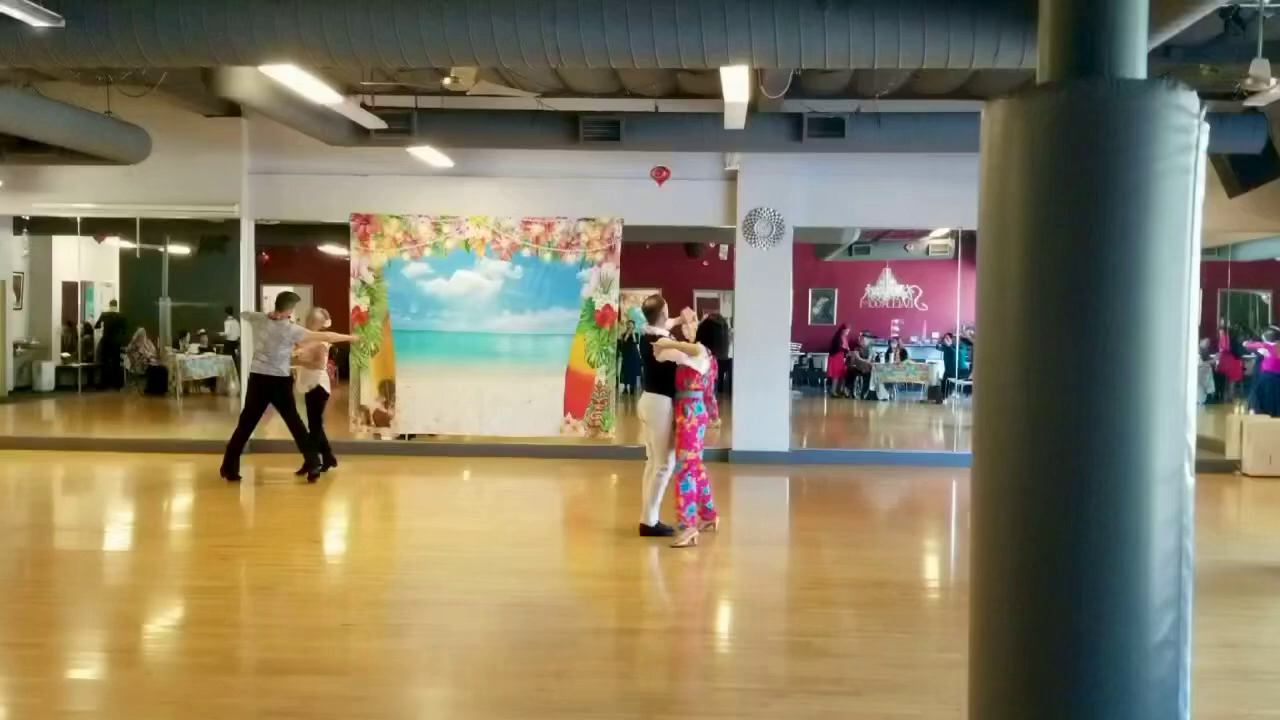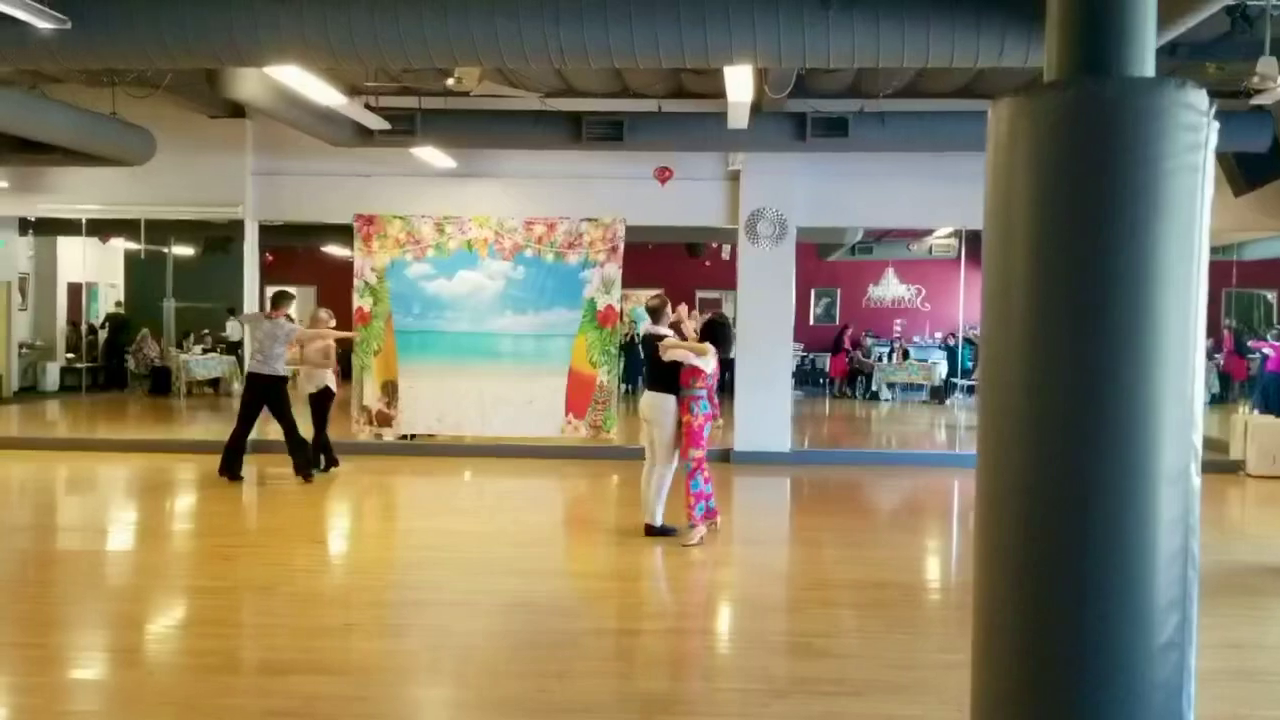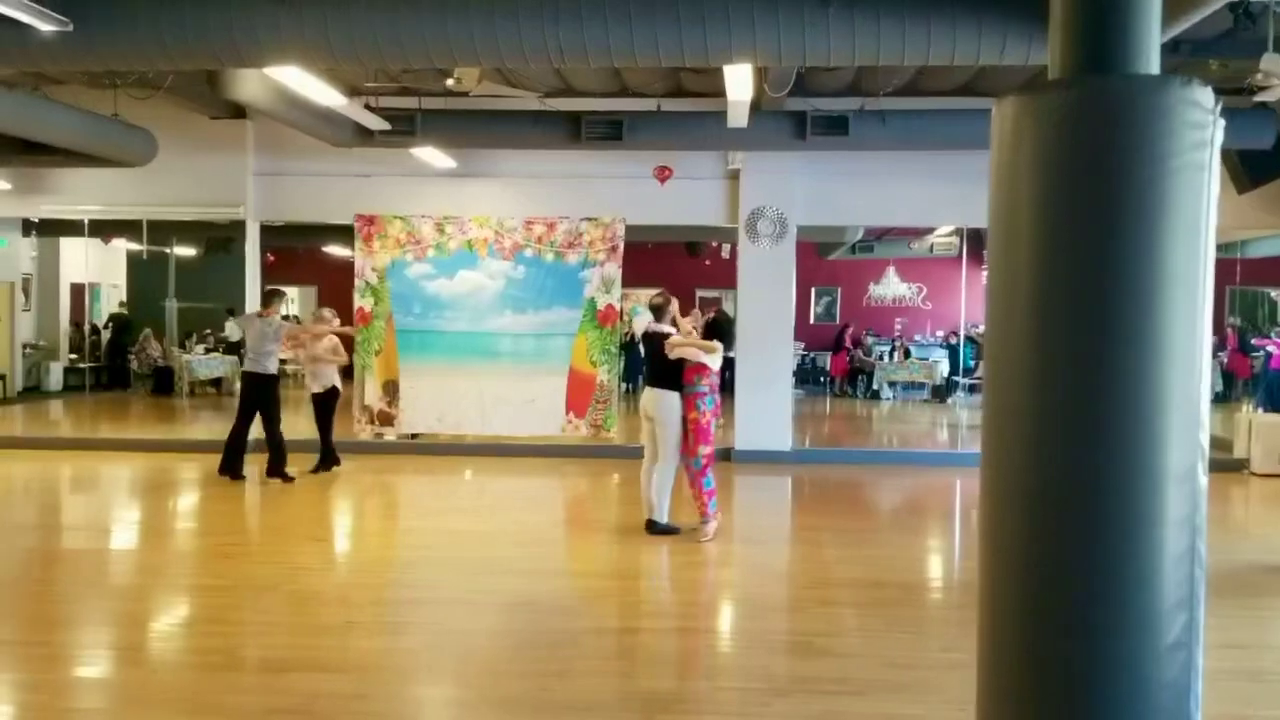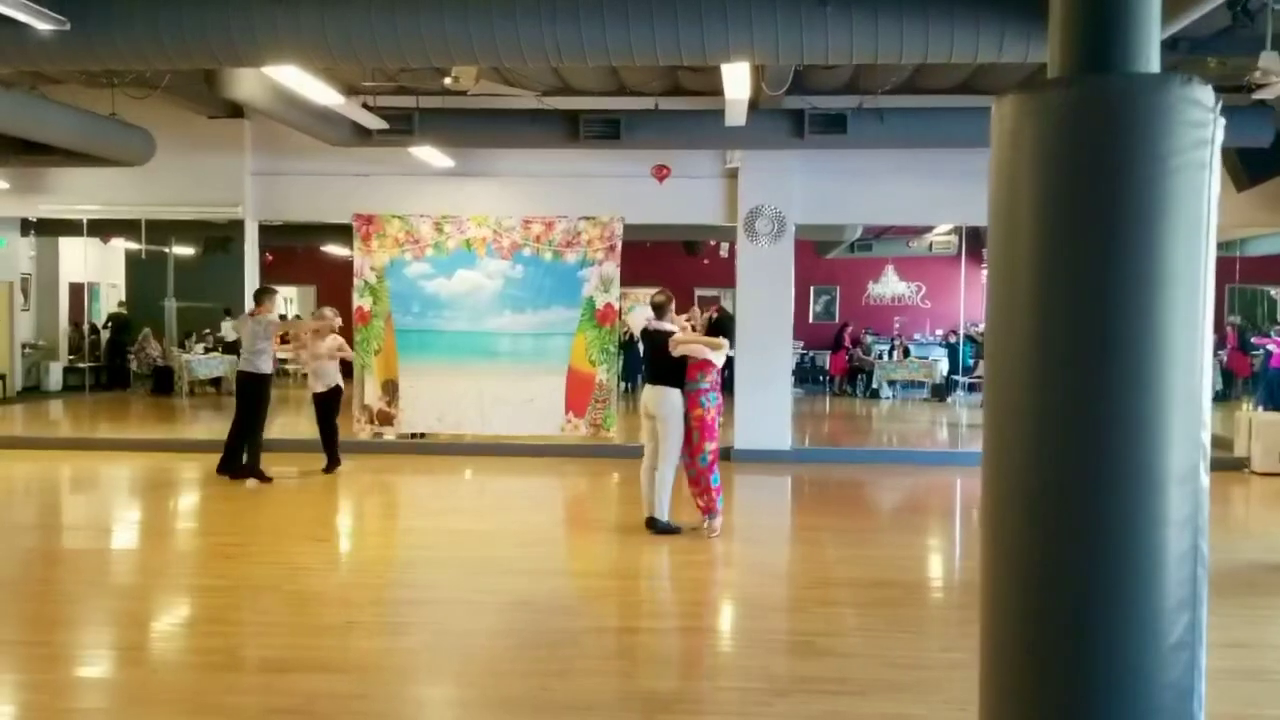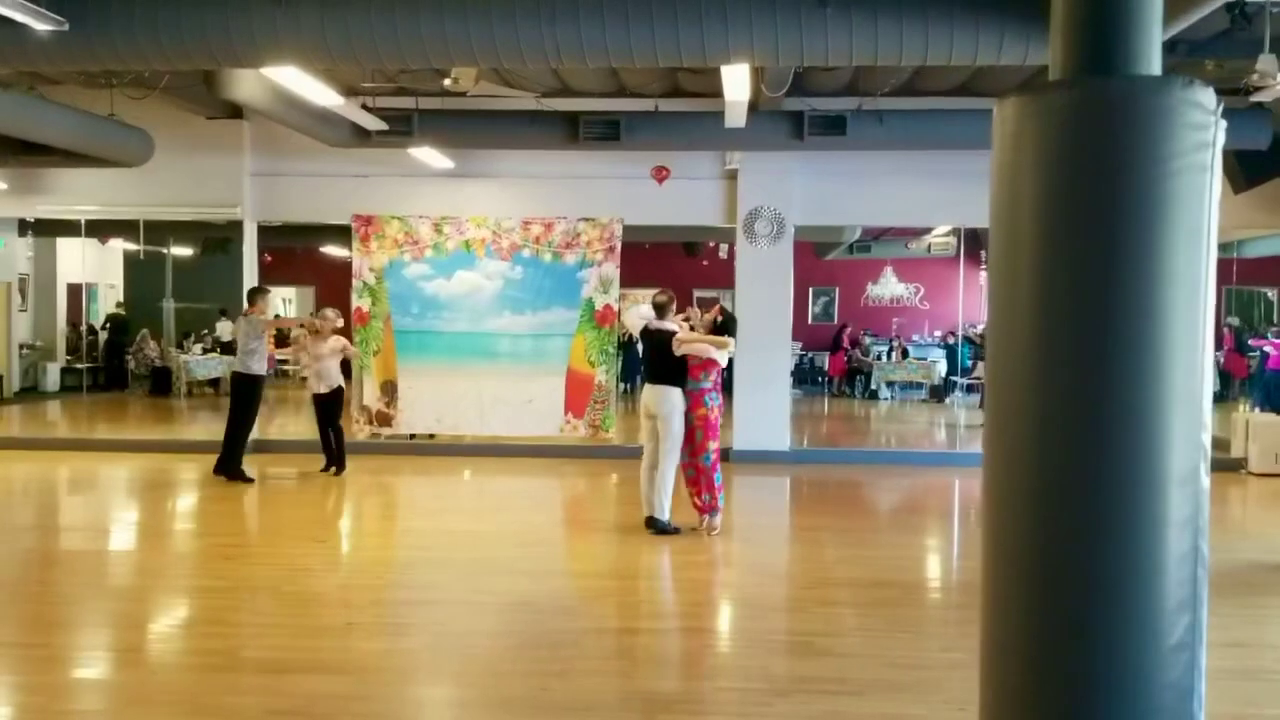
dt=0.1s
person 1, frame 1
left shoulder: (647, 336)
right shoulder: (663, 342)
left elbow: (660, 326)
left wrist: (680, 320)
left hip: (647, 400)
right hip: (661, 404)
left knee: (654, 461)
right knee: (663, 464)
left ankle: (650, 517)
right ankle: (648, 522)
person 1, frame 2
left shoulder: (647, 335)
right shoulder: (668, 341)
left elbow: (657, 325)
left wrist: (676, 318)
left hip: (648, 399)
right hip: (665, 402)
left knee: (652, 461)
right knee: (666, 462)
left ankle: (651, 518)
right ankle: (653, 522)
person 1, frame 3
left shoulder: (646, 333)
right shoulder: (672, 339)
left elbow: (641, 320)
left wrist: (673, 318)
left hip: (648, 396)
right hip: (668, 399)
left knee: (650, 458)
right knee: (667, 461)
left ankle: (651, 516)
right ankle: (659, 519)
person 1, frame 4
left shoulder: (645, 330)
right shoulder: (675, 337)
left elbow: (634, 316)
left hip: (649, 394)
right hip: (669, 397)
left knee: (650, 456)
right knee: (668, 458)
left ankle: (651, 514)
right ankle: (660, 518)
person 1, frame 5
left shoulder: (645, 330)
right shoulder: (677, 336)
left elbow: (628, 315)
left wrist: (648, 308)
left hip: (649, 393)
right hip: (671, 396)
left knee: (650, 456)
right knee: (668, 458)
left ankle: (650, 513)
right ankle: (660, 517)
person 2, frame 1
left shoulder: (702, 356)
right shoulder: (707, 357)
left elbow: (696, 349)
left wrist: (669, 344)
left hip: (691, 414)
right hip: (691, 412)
left knee: (685, 468)
right knee: (694, 466)
left ankle: (687, 528)
right ankle: (709, 515)
person 2, frame 2
left shoulder: (708, 355)
right shoulder: (707, 354)
left elbow: (704, 348)
right elbow: (697, 342)
left wrist: (675, 344)
left hip: (695, 412)
right hip: (694, 411)
left knee: (693, 466)
right knee: (697, 464)
left ankle: (697, 525)
right ankle: (710, 514)
person 2, frame 3
left shoulder: (711, 353)
right shoulder: (699, 347)
left elbow: (717, 347)
left wrist: (682, 342)
left hip: (701, 409)
right hip: (691, 408)
left knee: (700, 463)
right knee: (692, 463)
left ankle: (710, 518)
right ankle: (710, 513)
person 2, frame 4
left shoulder: (715, 350)
right shoulder: (699, 342)
left elbow: (723, 344)
left wrist: (686, 339)
left hip: (704, 406)
right hip: (691, 405)
left knee: (706, 460)
right knee: (690, 461)
left ankle: (715, 513)
right ankle: (707, 510)
person 2, frame 5
left shoulder: (716, 349)
right shoulder: (695, 341)
left elbow: (729, 343)
left wrist: (692, 338)
left hip: (705, 406)
right hip: (687, 406)
left knee: (707, 460)
right knee: (689, 461)
left ankle: (715, 512)
right ankle: (703, 511)
person 3, frame 1
left shoulder: (258, 319)
right shoulder: (290, 329)
left elbow: (244, 314)
right elbow: (323, 337)
right wrist: (349, 337)
left hip: (257, 378)
right hip: (279, 380)
left knee: (246, 423)
right knee: (295, 423)
left ankle: (230, 467)
right ankle: (312, 465)
person 3, frame 2
left shoulder: (255, 319)
right shoulder: (285, 327)
left elbow: (241, 317)
right elbow: (318, 334)
right wrist: (348, 334)
left hip: (254, 377)
right hip: (274, 379)
left knee: (244, 423)
right knee: (288, 423)
left ankle: (229, 467)
right ankle: (303, 466)
person 3, frame 3
left shoulder: (249, 319)
right shoulder: (276, 324)
left elbow: (239, 321)
right elbow: (306, 330)
right wrist: (339, 329)
left hip: (249, 375)
right hip: (266, 377)
left knee: (243, 421)
right knee: (271, 423)
left ankle: (229, 466)
right ankle: (277, 466)
person 3, frame 4
left shoulder: (244, 320)
right shoulder: (266, 322)
right elbow: (292, 326)
left hip: (244, 374)
right hip: (259, 376)
left knee: (241, 421)
right knee: (255, 423)
left ankle: (229, 466)
right ankle: (251, 466)
person 3, frame 5
left shoulder: (243, 320)
right shoulder: (256, 321)
right elbow: (276, 323)
right wrist: (301, 320)
left hip: (242, 375)
right hip: (251, 377)
left knee: (237, 422)
right knee: (245, 423)
left ankle: (226, 465)
right ankle: (232, 467)
person 4, frame 1
left shoulder: (321, 343)
right shoulder: (307, 341)
left elbow: (319, 365)
left wrist: (298, 361)
left hip: (319, 387)
right hip: (310, 388)
left knee: (314, 426)
right knee: (316, 426)
right ankle: (328, 458)
person 4, frame 2
left shoulder: (327, 342)
right shoulder: (308, 340)
left elbow: (330, 364)
left wrist: (310, 360)
left hip: (325, 387)
right hip: (313, 388)
left knee: (320, 426)
right knee: (319, 426)
left ankle: (314, 461)
right ankle: (330, 459)
person 4, frame 3
left shoulder: (333, 341)
right shoulder: (310, 339)
left elbow: (344, 360)
left wrist: (326, 358)
left hip: (331, 387)
right hip: (316, 388)
left knee: (326, 424)
right knee: (321, 424)
left ankle: (324, 460)
right ankle: (332, 458)
person 4, frame 4
left shoulder: (336, 340)
right shoulder: (310, 339)
left elbow: (351, 355)
left wrist: (338, 354)
left hip: (333, 386)
right hip: (317, 388)
left knee: (331, 422)
right knee: (322, 424)
left ankle: (332, 459)
right ankle: (333, 459)
person 4, frame 5
left shoulder: (338, 341)
right shoulder: (311, 340)
left elbow: (354, 351)
left wrist: (348, 351)
left hip: (335, 387)
right hip: (317, 389)
left knee: (335, 423)
right knee: (322, 425)
left ankle: (340, 460)
right ankle: (331, 459)
